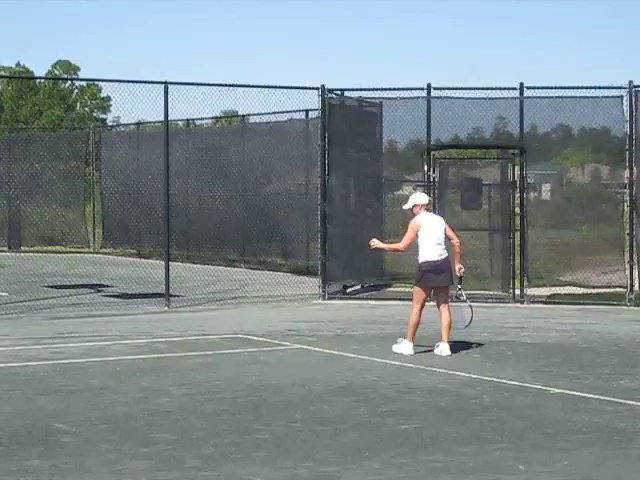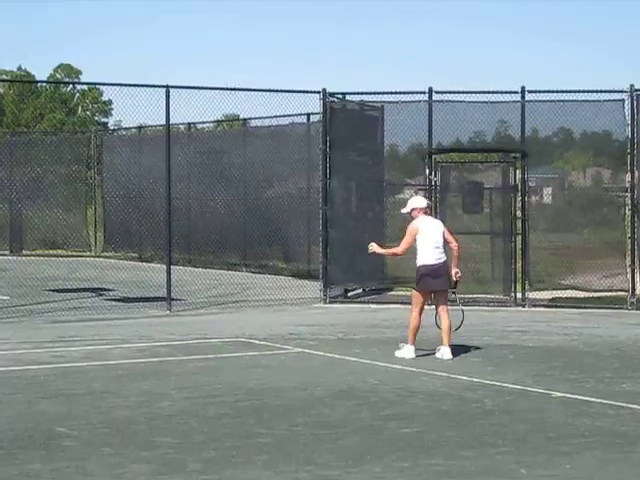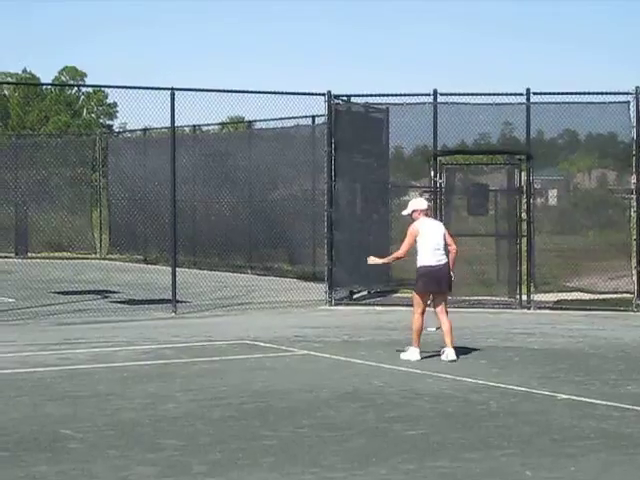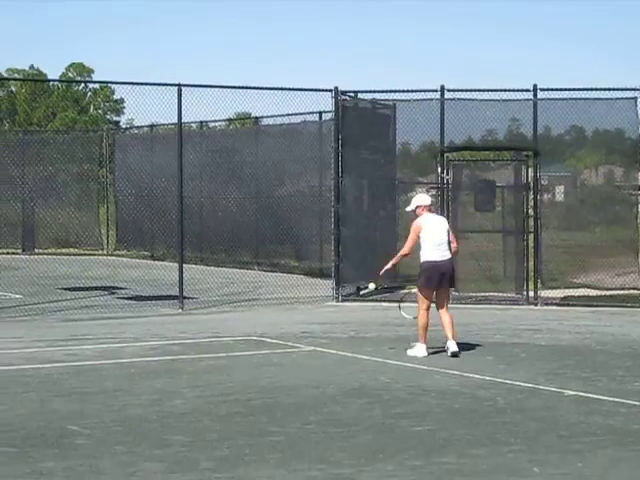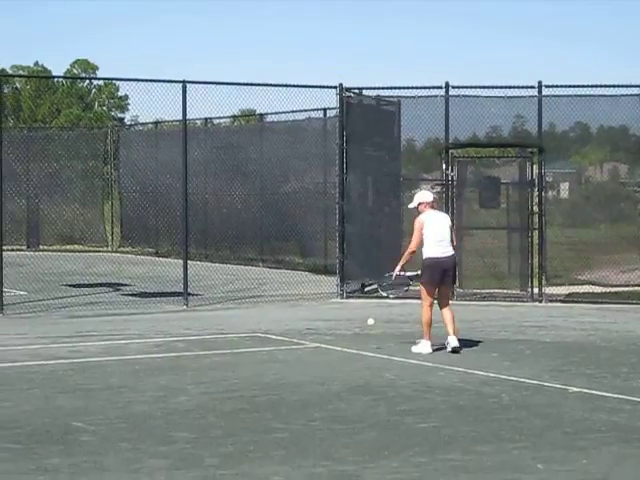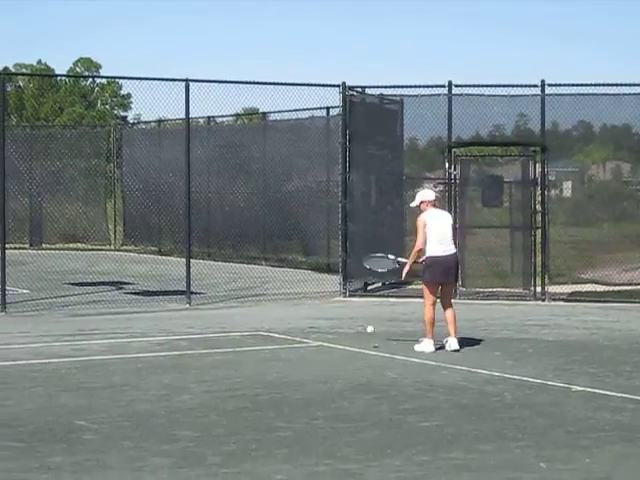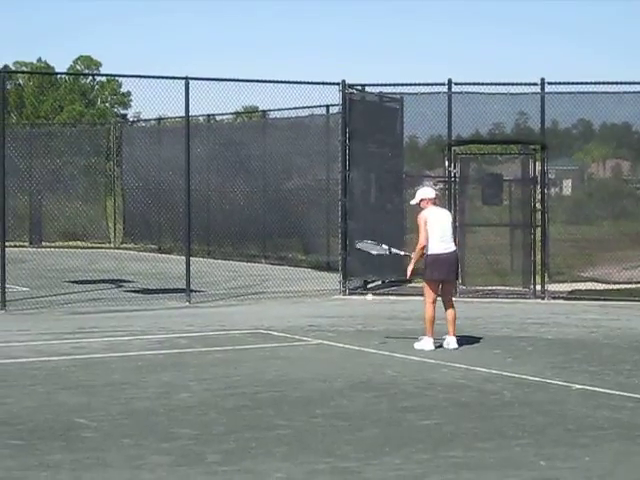
dt=0.1s
person 1, frame 1
left shoulder: (417, 221)
right shoulder: (439, 219)
left elbow: (402, 246)
right elbow: (456, 242)
left wrist: (382, 245)
right wrist: (457, 263)
left hip: (428, 266)
right hip: (444, 264)
left knee: (417, 307)
right knee: (443, 307)
left ankle: (408, 343)
right ankle: (444, 345)
person 1, frame 2
left shoulder: (415, 224)
right shoulder: (438, 223)
left elbow: (400, 250)
right elbow: (454, 245)
left wrist: (380, 250)
right wrist: (454, 267)
left hip: (426, 270)
right hip: (442, 268)
left knee: (416, 311)
right knee: (443, 310)
left ankle: (409, 347)
right ankle: (445, 349)
person 1, frame 3
left shoulder: (416, 226)
right shoulder: (439, 225)
left elbow: (401, 253)
right elbow: (453, 248)
left wrist: (382, 260)
right wrist: (450, 268)
left hip: (427, 271)
right hip: (443, 269)
left knee: (418, 312)
right knee: (442, 312)
left ankle: (414, 350)
right ankle: (449, 350)
person 1, frame 4
left shoulder: (419, 222)
right shoulder: (443, 220)
left elbow: (406, 250)
right elbow: (454, 245)
left wrist: (391, 263)
left hip: (429, 266)
right hip: (446, 264)
left knee: (423, 308)
right knee: (443, 308)
left ankle: (421, 346)
right ankle: (452, 343)
person 1, frame 5
left shoulder: (421, 219)
right shoulder: (446, 217)
left elbow: (413, 248)
right elbow: (453, 243)
left wrist: (400, 265)
left hip: (432, 262)
right hip: (449, 260)
left knee: (427, 305)
right knee: (445, 304)
left ankle: (425, 343)
right ankle: (452, 338)
person 1, frame 6
left shoulder: (423, 217)
right shoulder: (447, 215)
left elbow: (419, 246)
left wrist: (408, 264)
left hip: (434, 261)
right hip: (451, 259)
left knee: (429, 303)
right knee: (447, 302)
left ankle: (428, 341)
right ankle: (452, 339)
person 1, frame 7
left shoulder: (423, 215)
right shoulder: (446, 213)
left elbow: (422, 243)
left wrist: (412, 263)
right wrist: (424, 253)
left hip: (435, 259)
right hip: (451, 256)
left knee: (430, 301)
right knee: (448, 300)
left ankle: (428, 339)
right ankle: (451, 338)
